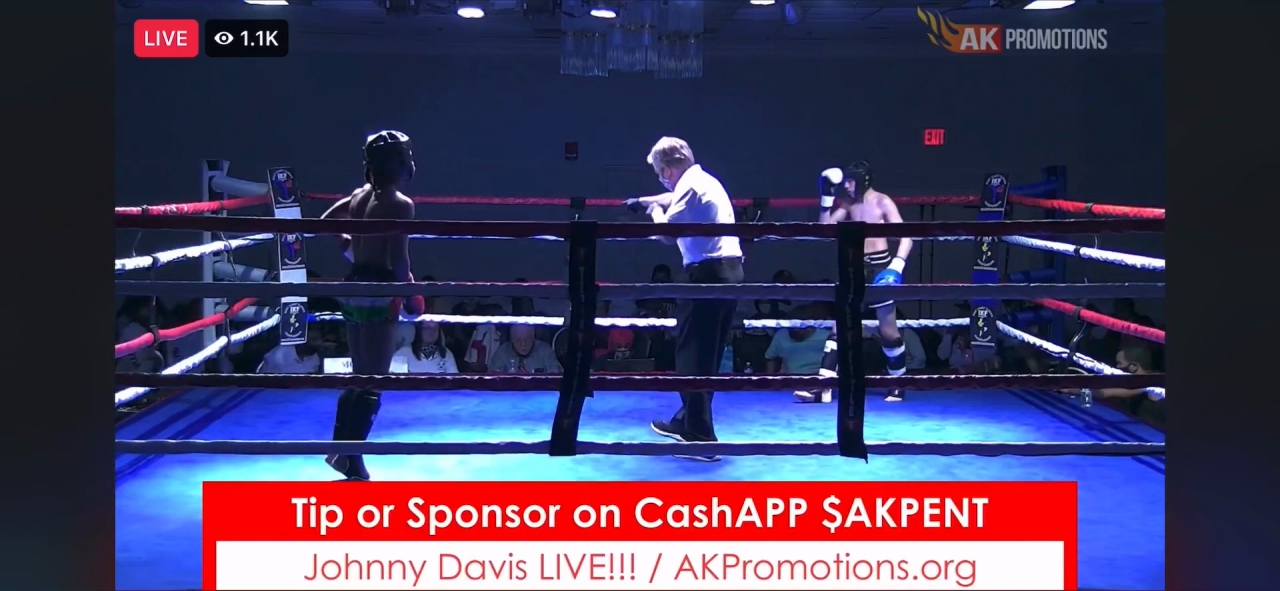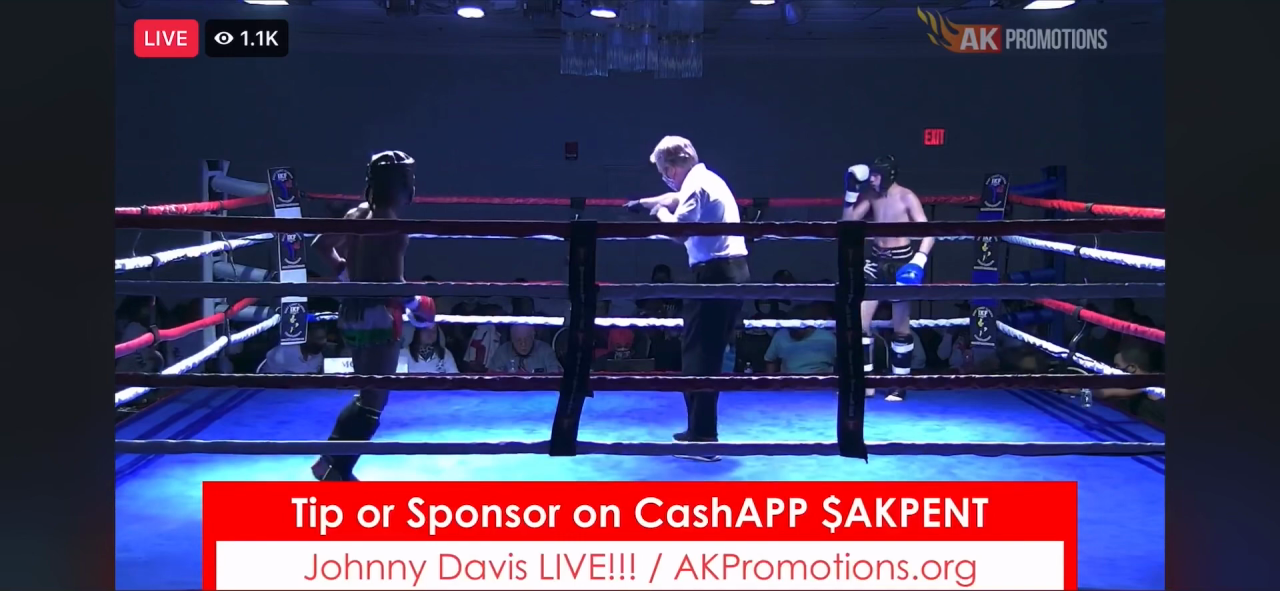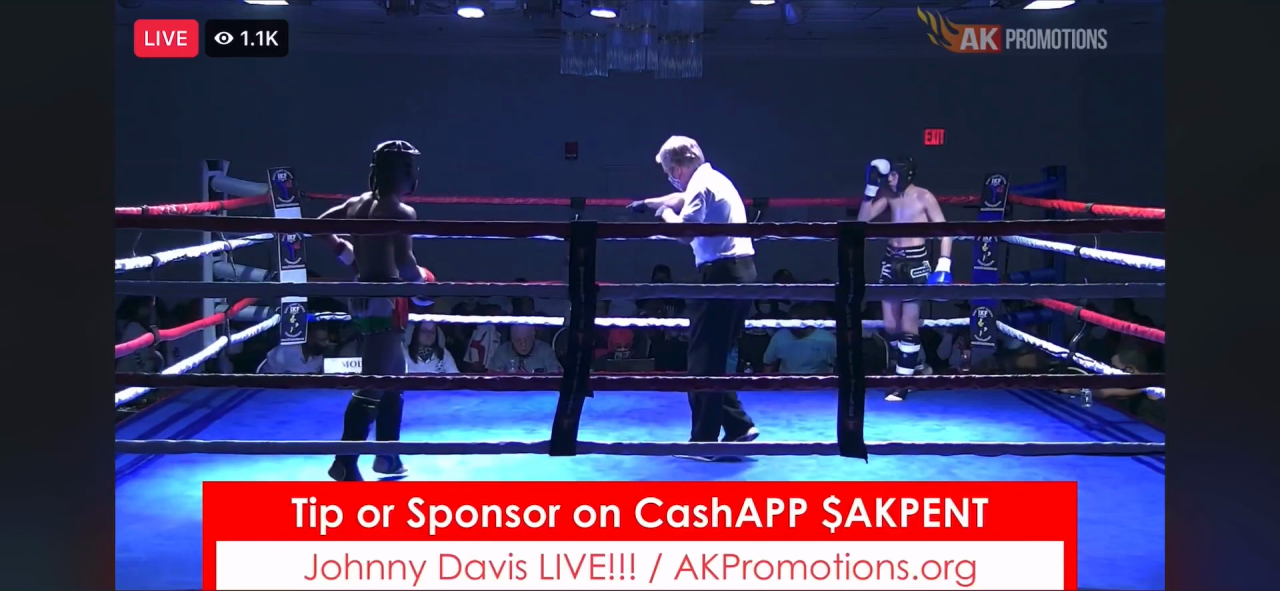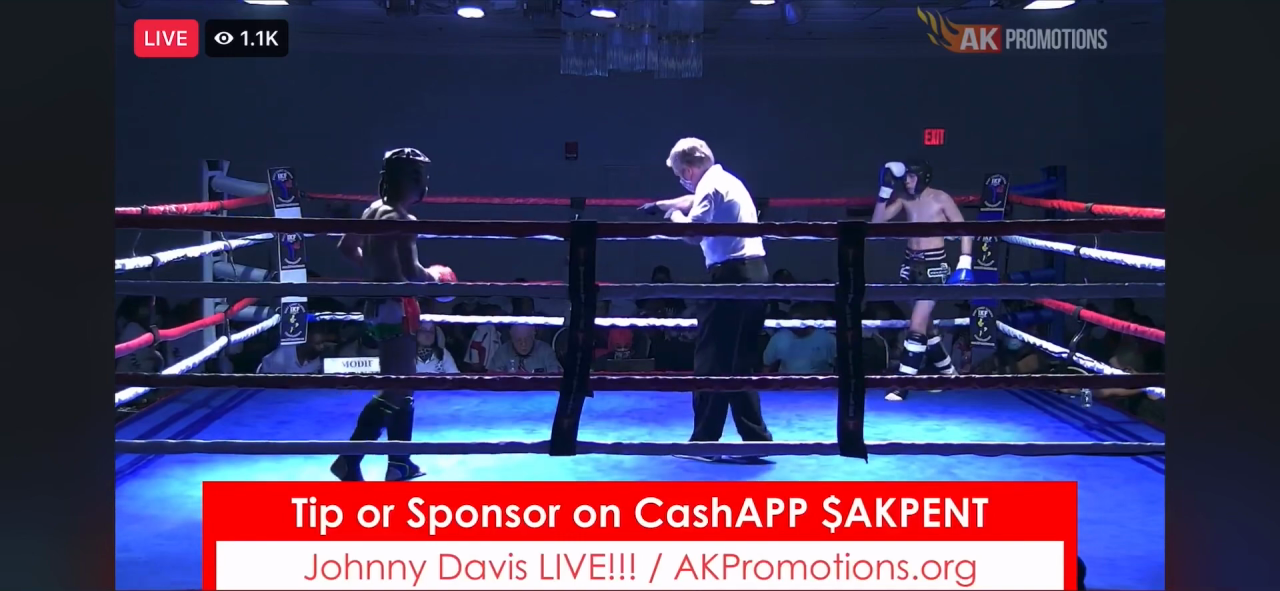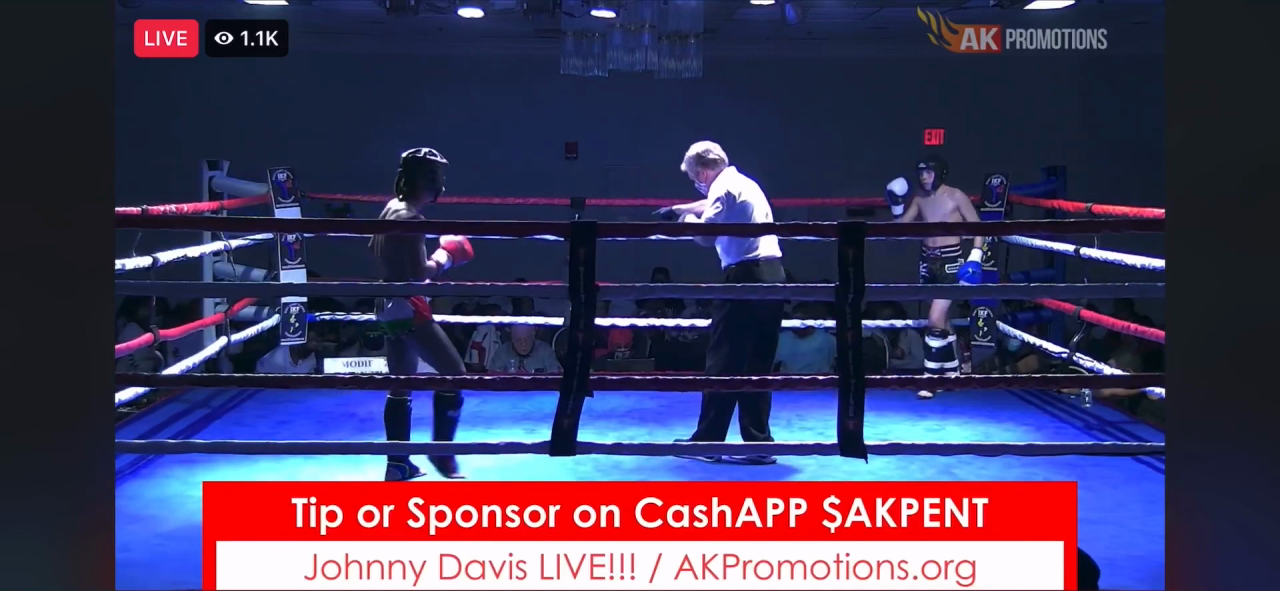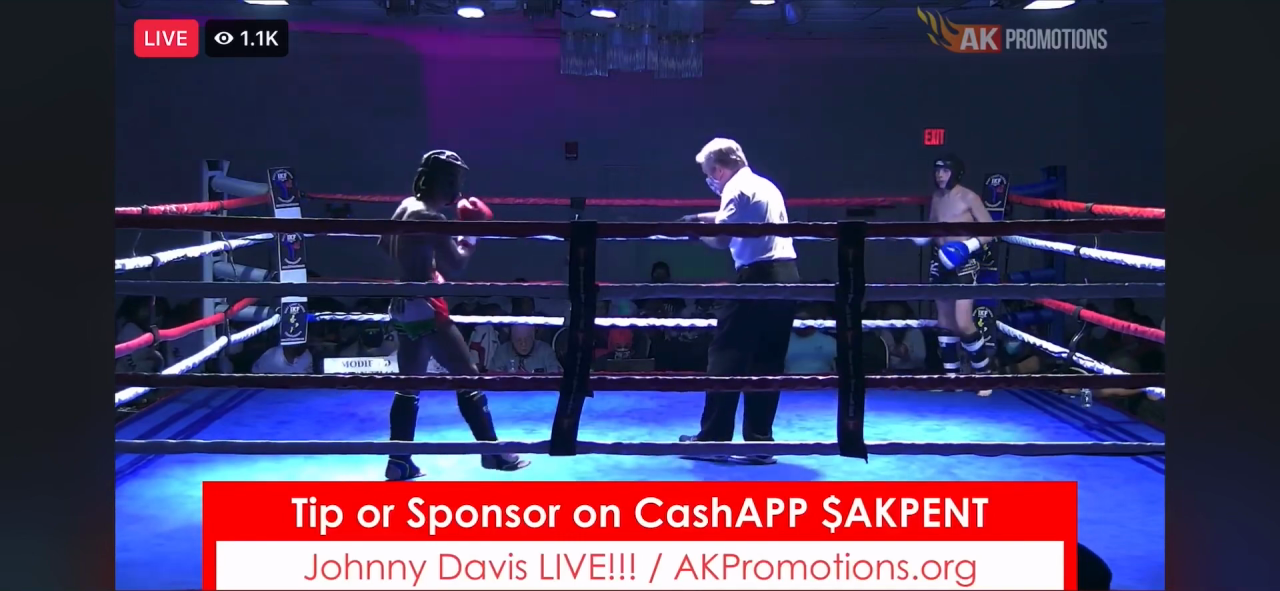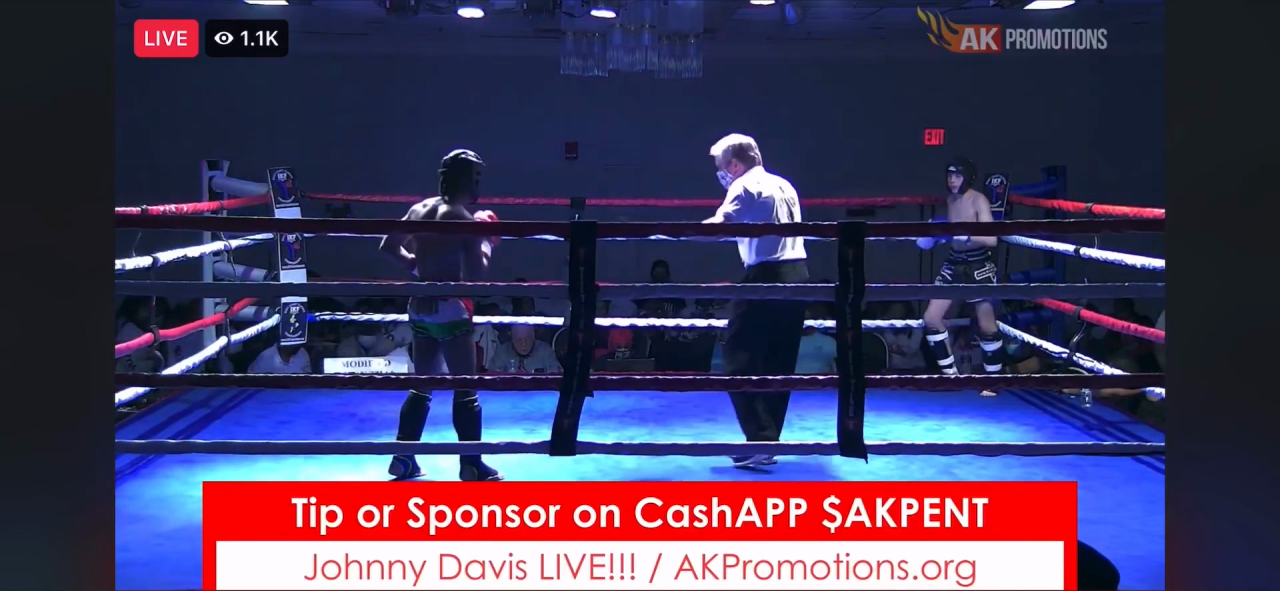
dt=0.2s
person 1, frame 1
left shoulder: (360, 195)
right shoulder: (399, 204)
left elbow: (326, 221)
right elbow: (400, 260)
left hip: (353, 291)
right hip: (380, 295)
left knee: (360, 378)
left ankle: (341, 450)
person 1, frame 2
left shoulder: (357, 214)
left elbow: (322, 244)
right elbow: (393, 282)
right wrist: (415, 304)
left hip: (351, 311)
right hip: (379, 315)
left knee: (366, 393)
right knee: (374, 399)
left ankle: (328, 459)
right ankle: (340, 467)
person 1, frame 3
left shoulder: (358, 203)
right shoulder: (401, 213)
right elbow: (403, 264)
left wrist: (349, 252)
right wrist: (420, 282)
left hip: (363, 298)
right hip: (384, 303)
left knee: (394, 377)
right knee: (372, 389)
person 1, frame 4
left shoulder: (373, 211)
right shoulder: (402, 221)
left elbow: (346, 248)
right elbow: (411, 274)
right wrist: (434, 277)
left hip: (376, 308)
right hip: (396, 311)
left knee: (400, 387)
right knee: (395, 395)
person 1, frame 5
left shoulder: (395, 208)
right shoulder: (410, 217)
left elbow: (377, 251)
right elbow: (419, 273)
right wrist: (445, 257)
left hip: (390, 305)
right hip: (407, 308)
left knee: (401, 388)
right knee: (454, 373)
person 1, frame 6
left shoulder: (407, 206)
right shoulder: (428, 215)
left elbow: (385, 243)
right elbow: (455, 263)
right wrist: (469, 235)
left hip: (402, 305)
right hip: (425, 306)
left knee: (409, 387)
right knee: (467, 376)
person 1, frame 7
left shoulder: (419, 209)
right shoulder: (466, 220)
left elbow: (388, 246)
right elbow: (475, 272)
right wrist: (486, 246)
left hip: (420, 307)
right hip: (451, 310)
left knee: (422, 387)
right knee: (465, 390)
left ankle: (403, 457)
right ankle: (471, 464)
person 2, frame 1
left shoulder: (688, 186)
right shoulder: (706, 181)
left wrist: (655, 210)
right wrist: (645, 200)
left hip: (708, 274)
right hip: (729, 272)
left knee: (693, 357)
right knee: (707, 356)
left ankle: (700, 439)
right ankle: (686, 423)
person 2, frame 2
left shoulder: (696, 185)
right shoulder: (709, 180)
right elbow: (677, 199)
left wrist: (660, 211)
right wrist: (644, 202)
left hip: (715, 274)
right hip: (734, 271)
left knee: (699, 358)
right knee: (710, 356)
left ankle: (702, 440)
right ankle: (701, 430)
person 2, frame 3
left shoulder: (701, 186)
right shoulder: (715, 180)
right elbow: (682, 199)
left wrist: (664, 213)
right wrist: (649, 202)
left hip: (721, 274)
right hip: (742, 272)
left knee: (704, 360)
right knee: (716, 359)
left ankle: (703, 441)
right ankle: (739, 427)
person 2, frame 4
left shoulder: (710, 185)
right shoulder: (728, 181)
left elbow: (692, 232)
right elbow: (696, 202)
left wrist: (673, 214)
right wrist: (660, 204)
left hip: (731, 276)
right hip: (754, 273)
left knee: (712, 361)
right knee: (741, 364)
left ankle: (704, 442)
right ankle: (756, 437)
person 2, frame 5
left shoulder: (723, 187)
right shoulder: (745, 184)
left elbow: (706, 235)
left wrist: (688, 219)
right wrist: (677, 208)
left hip: (746, 277)
right hip: (771, 275)
left knee: (723, 361)
right knee: (757, 365)
left ankle: (706, 440)
right ankle: (758, 442)
person 2, frame 6
left shoulder: (737, 189)
right shoulder: (764, 185)
left elbow: (720, 238)
left wrist: (700, 227)
right wrist: (704, 217)
left hip: (758, 277)
right hip: (786, 275)
left knee: (726, 358)
right knee: (767, 365)
left ankle: (713, 437)
right ankle: (758, 441)
person 2, frame 7
left shoulder: (745, 187)
right shoulder: (782, 185)
left elbow: (717, 227)
left hip: (765, 278)
right hip: (796, 276)
left knee: (739, 361)
right knee: (778, 366)
left ankle: (761, 442)
right ankle: (766, 439)
person 3, frame 1
left shoulder: (882, 202)
right shoulder: (847, 202)
left elbow: (906, 238)
right elbow: (825, 228)
left wrist: (897, 265)
right wrist: (827, 197)
left hip: (877, 267)
left knee: (888, 332)
left ankle: (898, 386)
right ankle: (824, 388)
person 3, frame 2
left shoulder: (907, 197)
right shoulder: (872, 196)
left elbow: (927, 232)
right elbow: (847, 222)
left wrist: (919, 261)
right wrist: (851, 192)
left hip: (900, 262)
right hip: (876, 261)
left knee: (900, 327)
right knee: (861, 322)
left ankle: (899, 385)
person 3, frame 3
left shoulder: (924, 197)
right shoulder: (889, 196)
left elbow: (945, 232)
right elbow: (863, 219)
left wrist: (944, 264)
right wrist: (871, 187)
left hip: (915, 262)
right hip: (891, 261)
left knee: (908, 327)
right knee: (891, 327)
left ankle: (901, 385)
right ankle: (915, 368)
person 3, frame 4
left shoulder: (941, 199)
right shoulder: (904, 199)
right elbow: (877, 220)
left wrist: (965, 262)
right wrist: (886, 188)
left hip: (934, 265)
right hip: (911, 263)
left knee: (917, 326)
right knee: (926, 325)
left ankle: (903, 385)
right ankle: (948, 374)
person 3, frame 5
left shoulder: (956, 196)
right shoulder: (918, 197)
right elbow: (901, 225)
left wrist: (975, 256)
right wrist: (896, 206)
left hip: (952, 261)
right hip: (928, 261)
left knee: (936, 320)
right knee: (937, 322)
left ankle: (931, 379)
right ankle: (951, 375)
person 3, frame 6
left shoulder: (969, 197)
right shoulder: (935, 197)
left wrist: (970, 245)
right wrist: (925, 238)
left hip: (963, 263)
right hip: (941, 261)
left knee: (963, 325)
right knee: (945, 324)
left ankle: (983, 376)
right ankle: (952, 376)
person 3, frame 7
left shoulder: (979, 200)
right shoulder: (949, 200)
left elbow: (990, 240)
left wrist: (959, 234)
right wrist: (935, 236)
left hip: (978, 265)
right hip: (952, 264)
left knee: (986, 327)
right knee: (931, 319)
right ankle: (950, 373)
